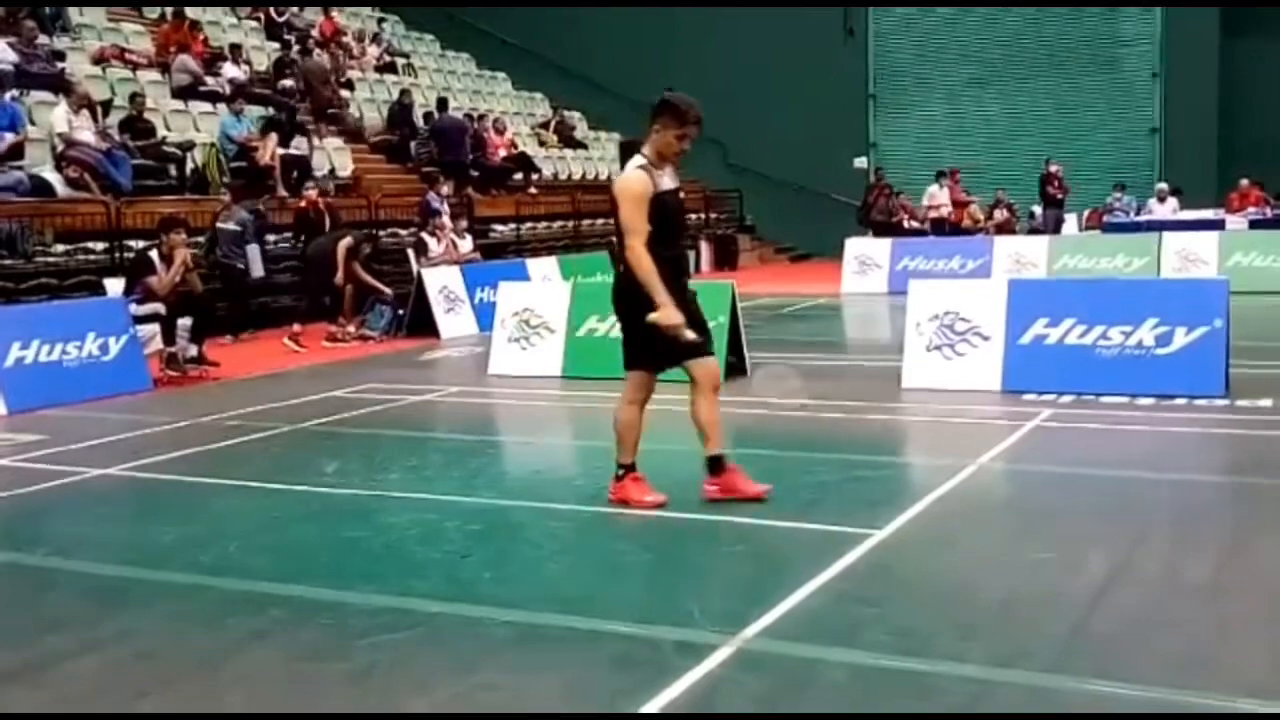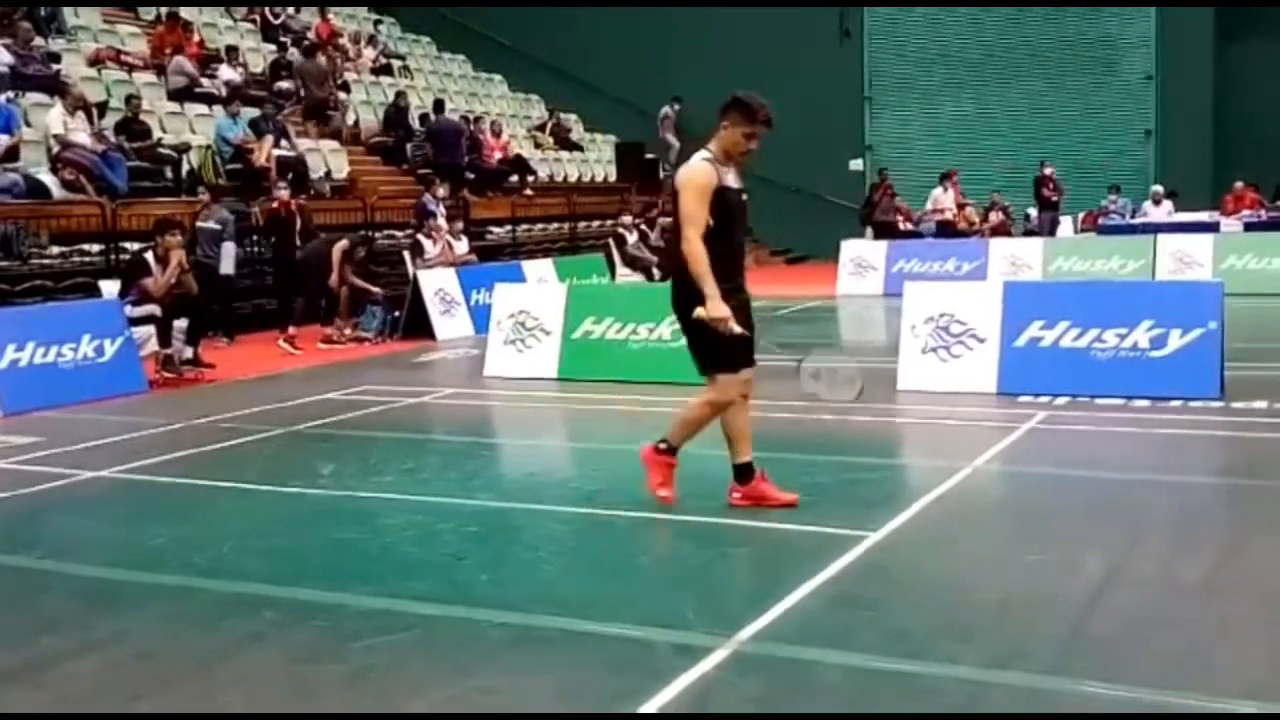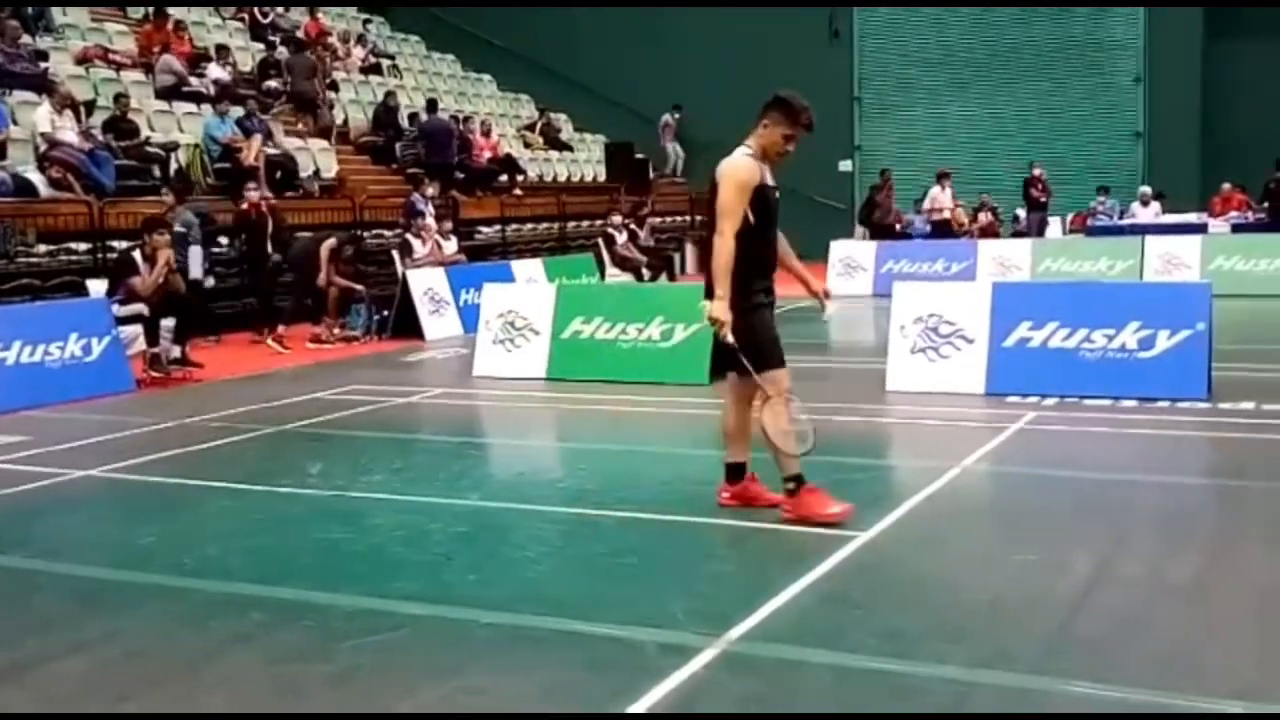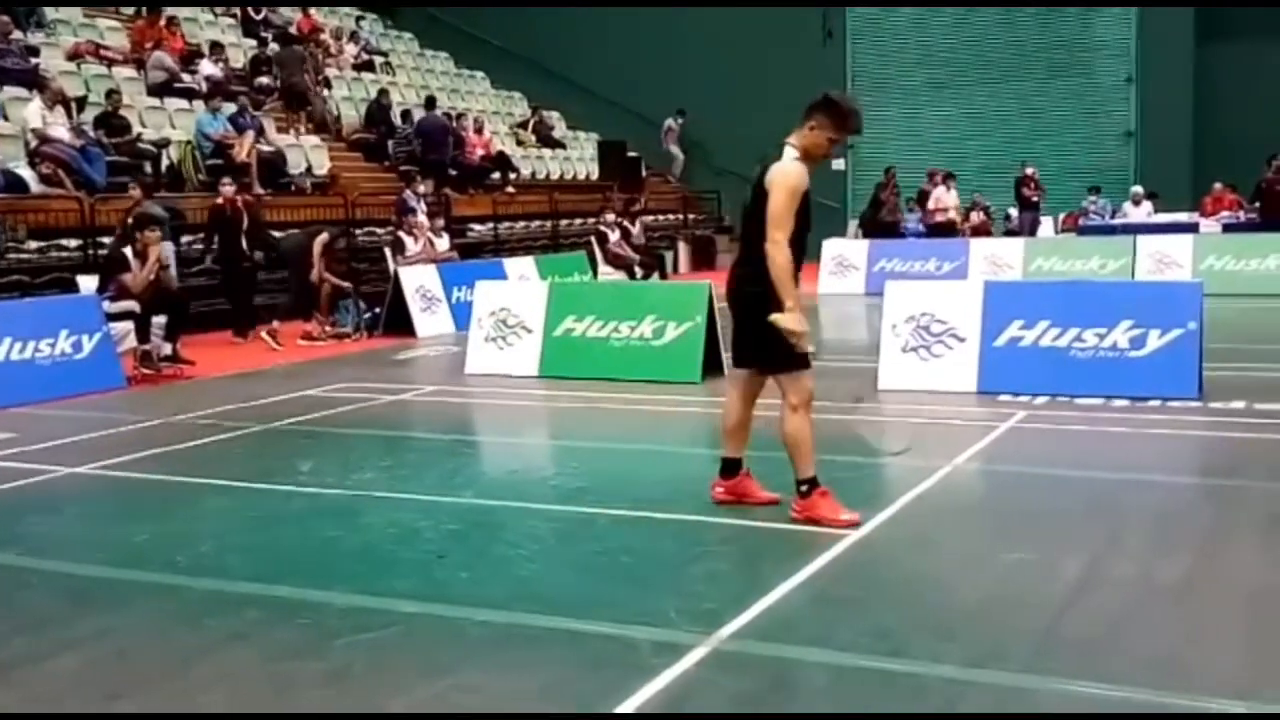
dt=0.3s
person 1, frame 1
left shoulder: (671, 172)
right shoulder: (635, 179)
right elbow: (635, 248)
right wrist: (662, 305)
left hip: (679, 291)
right hip: (644, 298)
left knee: (708, 378)
right knee: (639, 390)
left ankle: (719, 473)
right ankle: (624, 479)
person 1, frame 2
left shoulder: (732, 173)
right shoulder: (699, 172)
right elbow: (691, 242)
left wrist: (735, 297)
right wrist: (712, 299)
left hip: (731, 294)
right hip: (703, 298)
left knee: (741, 388)
right knee: (723, 392)
left ankle: (746, 481)
right ankle: (662, 452)
person 1, frame 3
left shoulder: (762, 170)
right shoulder: (740, 167)
right elbow: (724, 237)
left wrist: (806, 278)
right wrist: (721, 298)
left hip: (754, 294)
right hip: (741, 299)
left knee: (741, 387)
right knee: (776, 387)
left ankle: (737, 481)
right ankle: (797, 494)
person 1, frame 4
left shoulder: (785, 165)
right shoulder: (790, 172)
right elbow: (776, 244)
left wrist: (787, 297)
right wrist: (791, 308)
left hip: (752, 292)
right hip: (762, 294)
left knee: (745, 384)
right knee: (799, 393)
left ankle: (731, 478)
right ankle: (808, 496)
